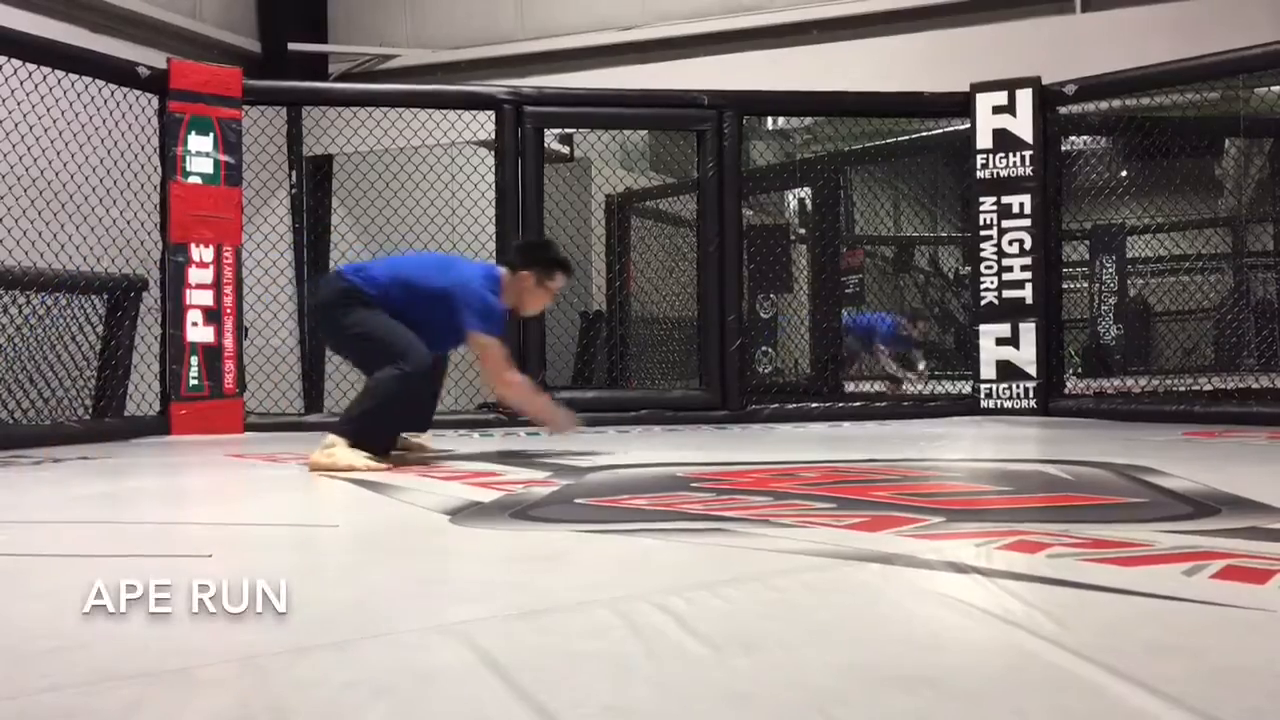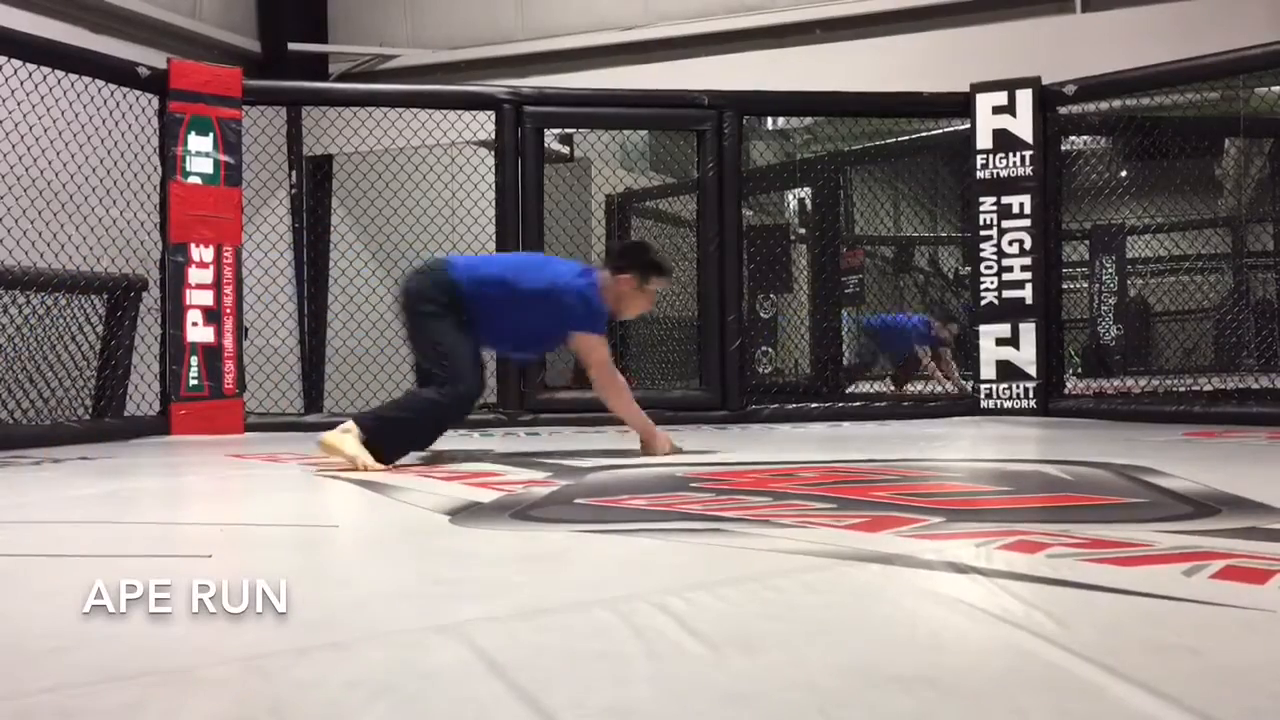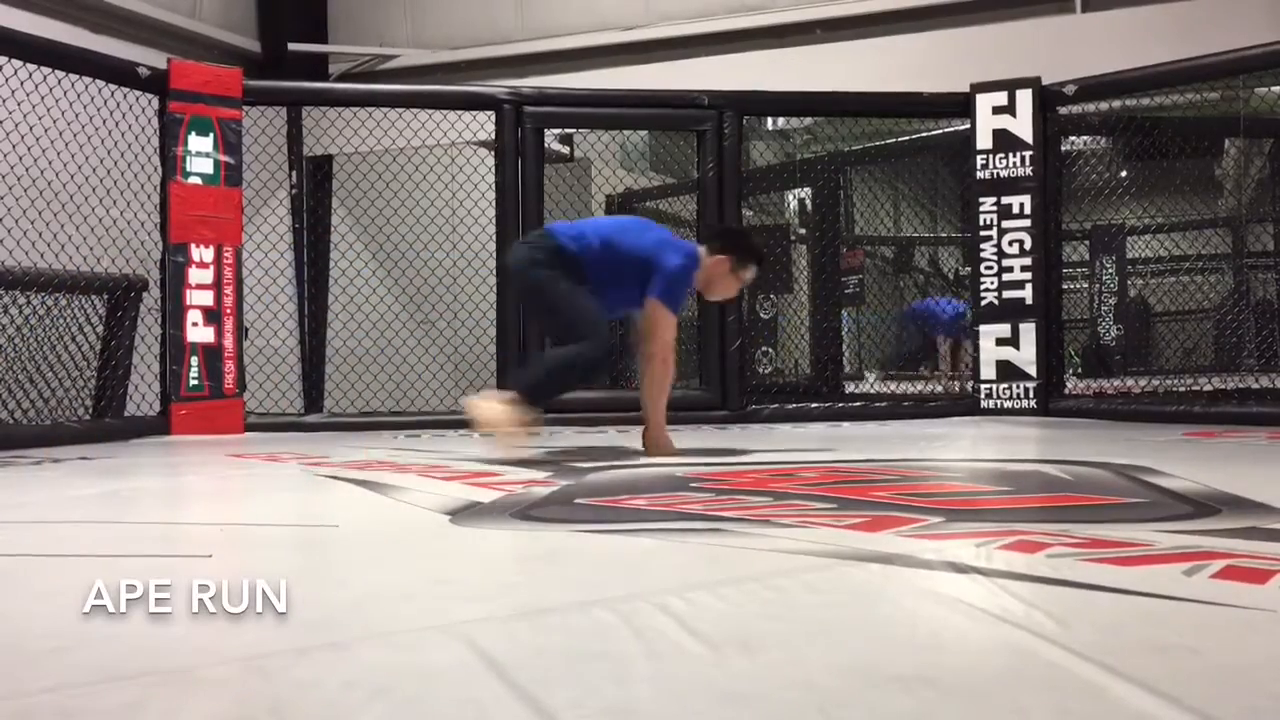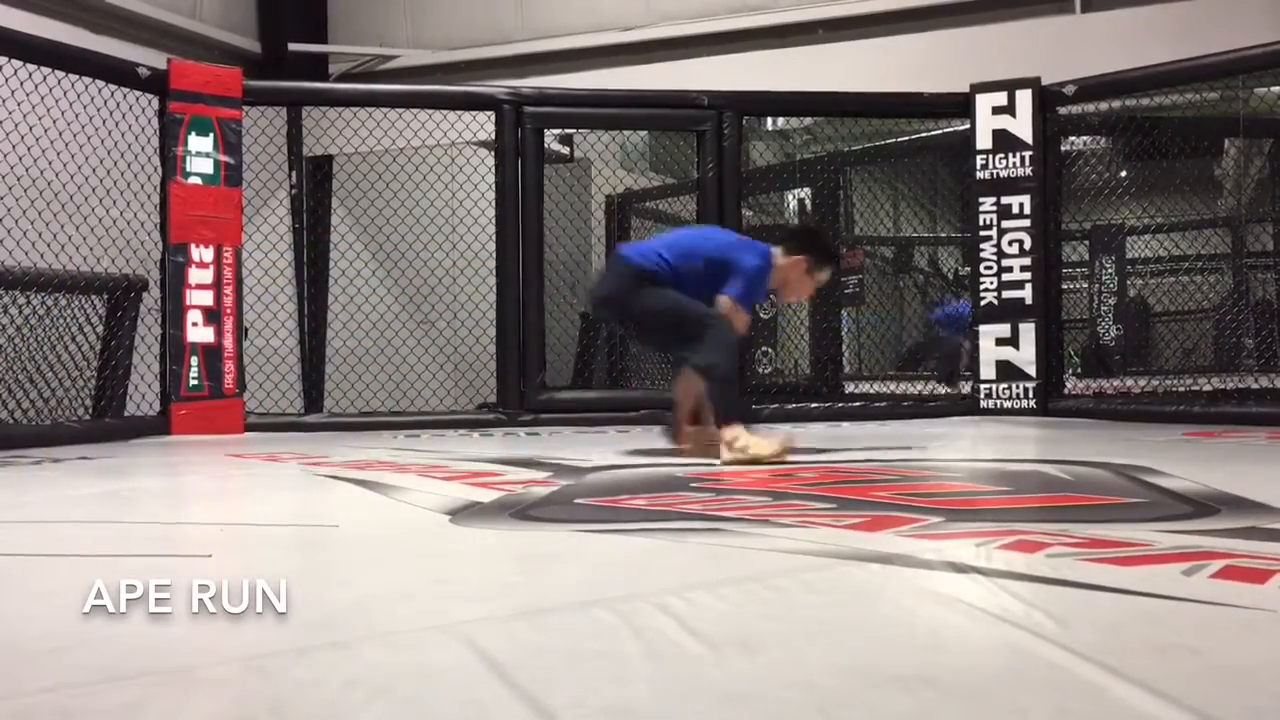
dt=0.2s
person 1, frame 1
left shoulder: (486, 282)
right shoulder: (481, 294)
left elbow: (501, 374)
right elbow: (503, 380)
right wrist: (553, 415)
left hip: (354, 300)
right hip: (340, 301)
left knee: (429, 360)
right knee: (413, 363)
left ankle: (386, 436)
right ankle: (337, 446)
person 1, frame 2
left shoulder: (579, 284)
right shoulder: (586, 293)
left elbow: (599, 373)
right elbow: (605, 376)
right wrist: (648, 432)
left hip: (442, 290)
right hip: (436, 295)
left knee: (453, 384)
right knee: (458, 388)
right ankle: (350, 435)
person 1, frame 3
left shoulder: (674, 258)
right shoulder: (677, 265)
left elbow: (649, 347)
right elbow: (659, 353)
left wrist: (652, 422)
right wrist: (656, 428)
left hip: (546, 261)
right hip: (539, 260)
left knee: (584, 349)
right knee: (594, 346)
right ankle: (506, 403)
person 1, frame 4
left shoulder: (746, 257)
right shoulder: (754, 264)
right elbow: (724, 341)
left hip: (618, 286)
right hip: (627, 285)
left knee: (700, 345)
right knee: (717, 335)
left ankle: (689, 429)
right ankle: (733, 437)
